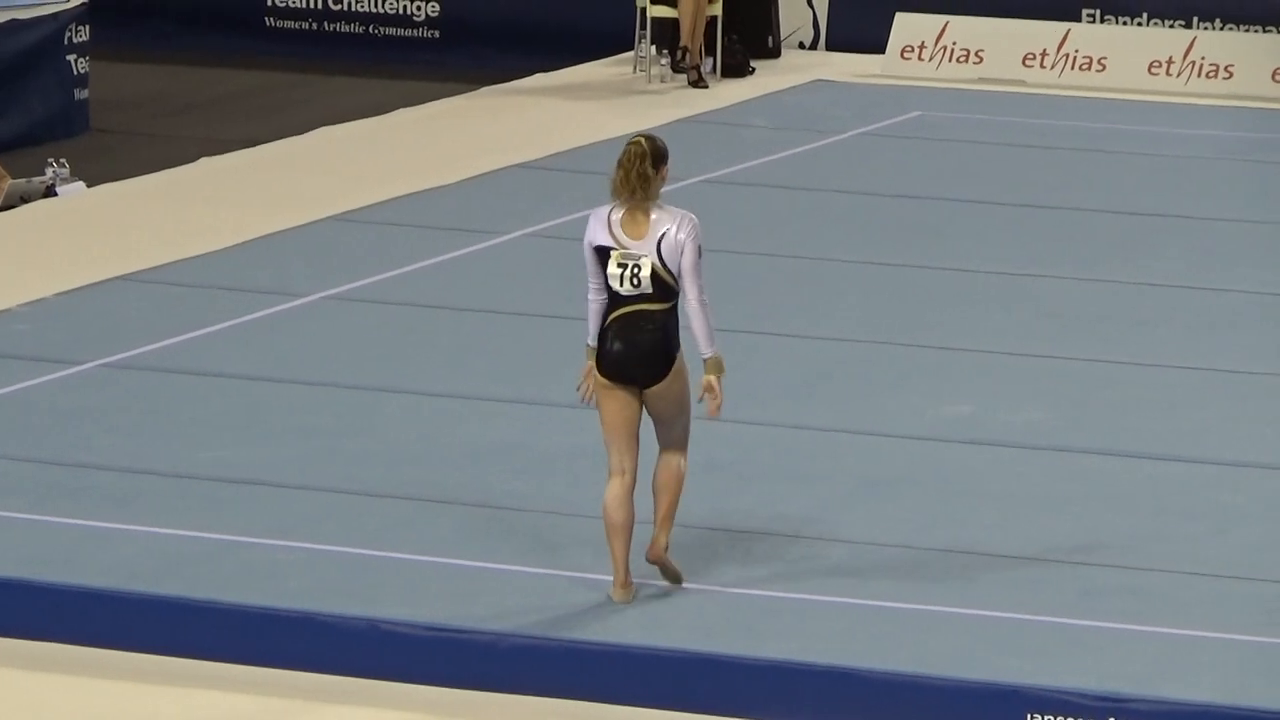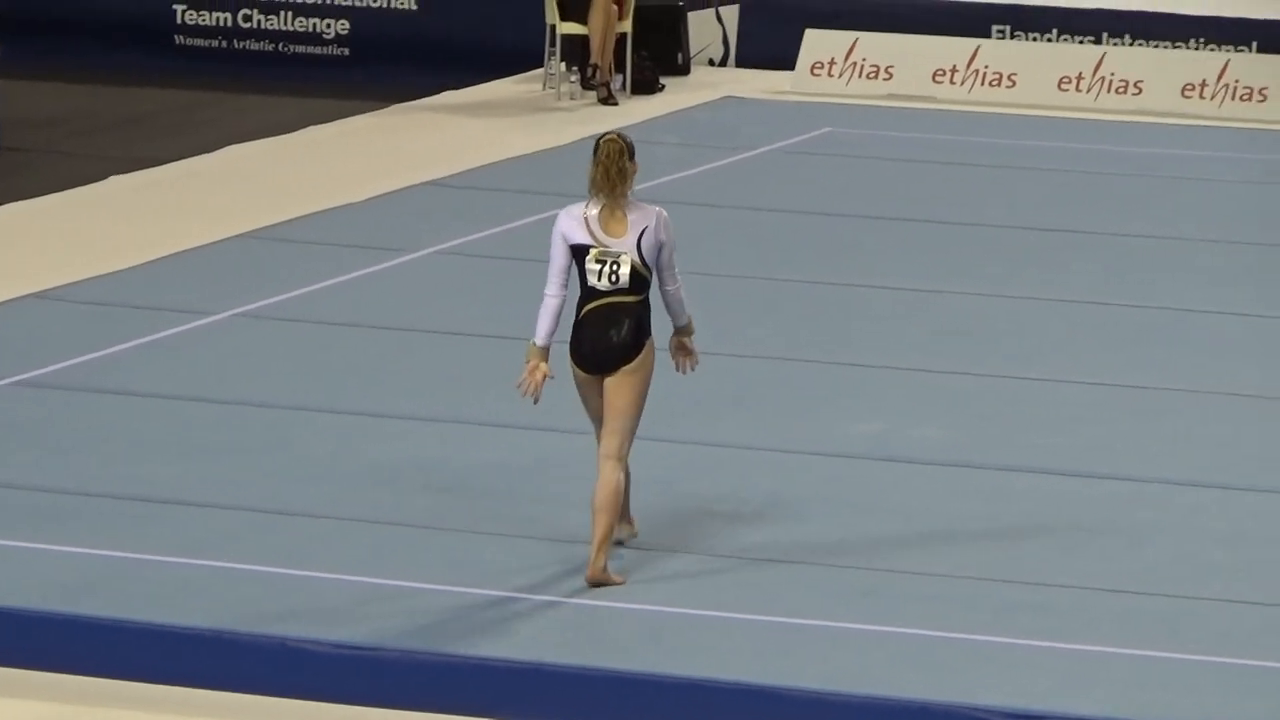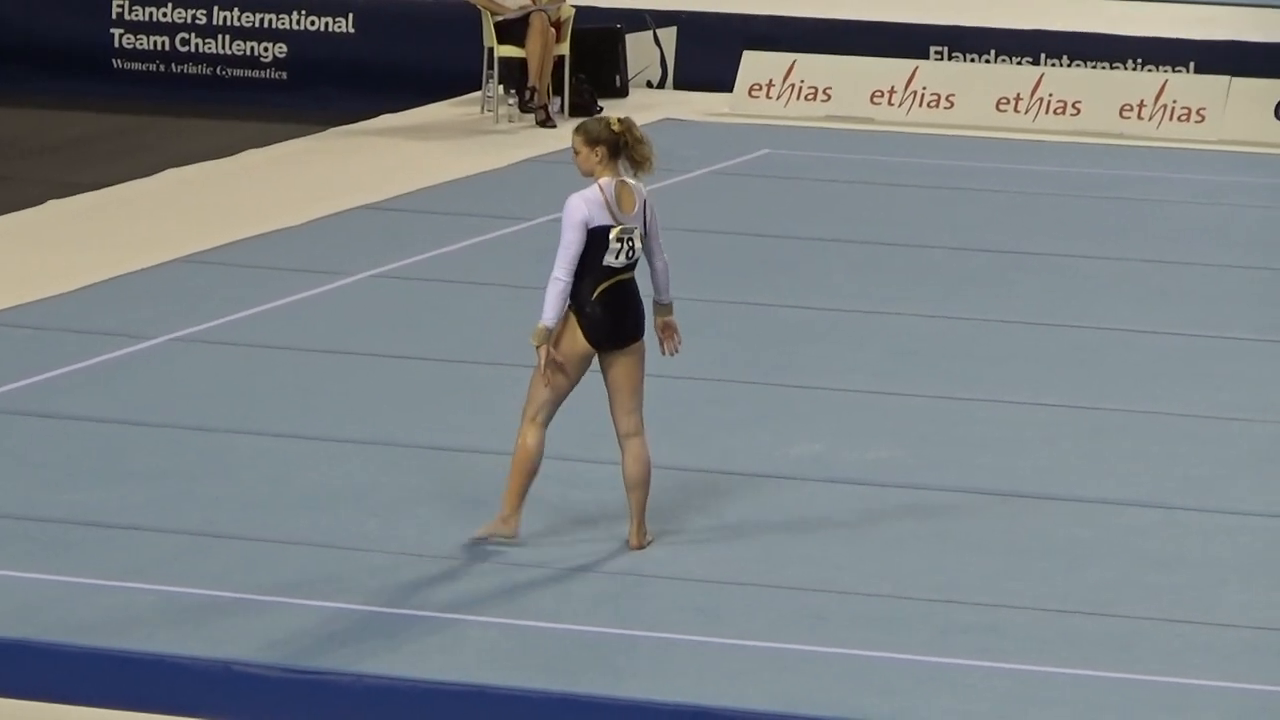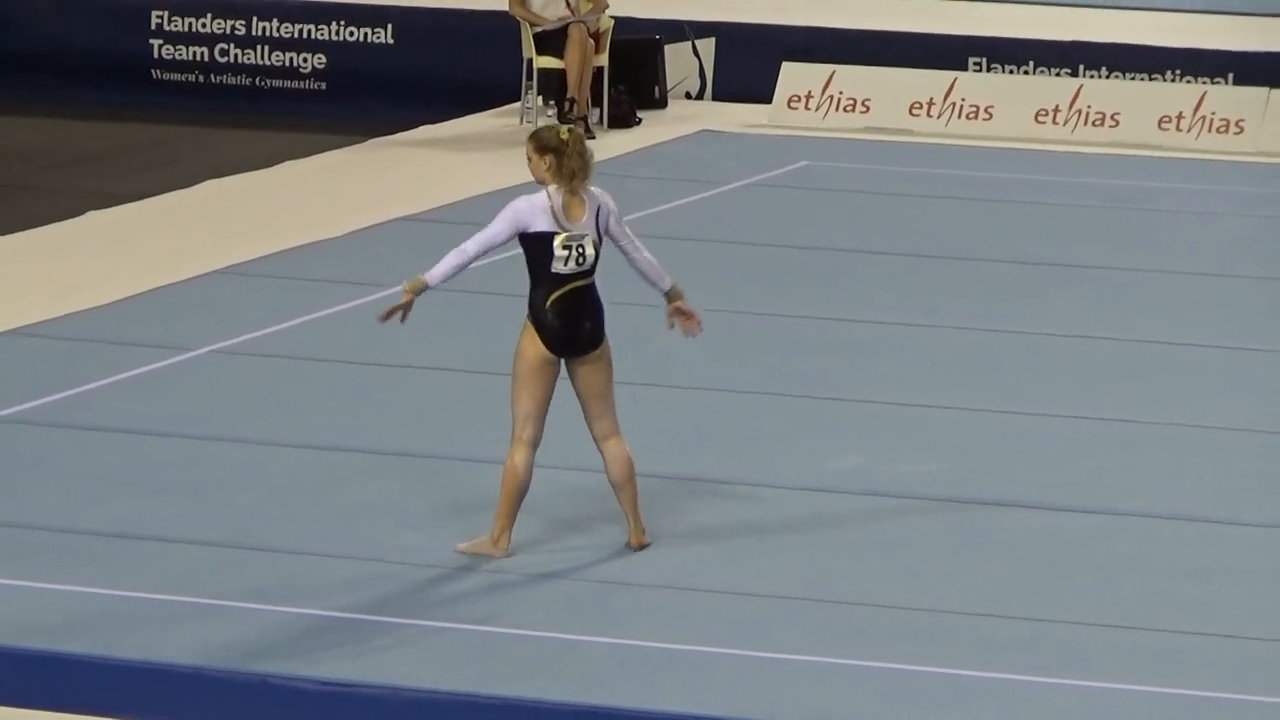
dt=1s
person 1, frame 1
left shoulder: (598, 222)
right shoulder: (682, 225)
left elbow: (595, 295)
right elbow: (694, 299)
left wrist: (593, 353)
right wrist: (711, 365)
left hip: (613, 352)
right hip: (660, 353)
left knee: (620, 471)
right knee: (674, 447)
left ankle: (622, 580)
right ankle: (660, 541)
person 1, frame 2
left shoulder: (569, 220)
right shoulder: (655, 220)
left elbow: (555, 290)
right elbow: (669, 284)
left wrist: (539, 352)
right wrist: (682, 330)
left hip: (586, 338)
right hip: (631, 341)
left knee: (606, 441)
right knee: (612, 454)
left ankle: (621, 523)
right ankle: (598, 561)
person 1, frame 3
left shoulder: (581, 203)
right shoulder: (641, 195)
left elbow: (563, 273)
right elbow: (657, 258)
left wrist: (545, 336)
right wrist: (664, 310)
left hip: (589, 317)
right hip: (628, 315)
left knee: (534, 418)
right knee: (631, 431)
left ankle: (509, 517)
right ankle: (637, 530)
person 1, frame 4
left shoulder: (528, 208)
right shoulder: (599, 201)
left elbow: (471, 250)
right elbow: (636, 251)
left wrist: (419, 286)
right wrist: (672, 295)
left hip: (546, 324)
right hip: (589, 321)
left knee: (525, 438)
right knee: (608, 432)
left ankle: (499, 537)
right ankle: (636, 530)
